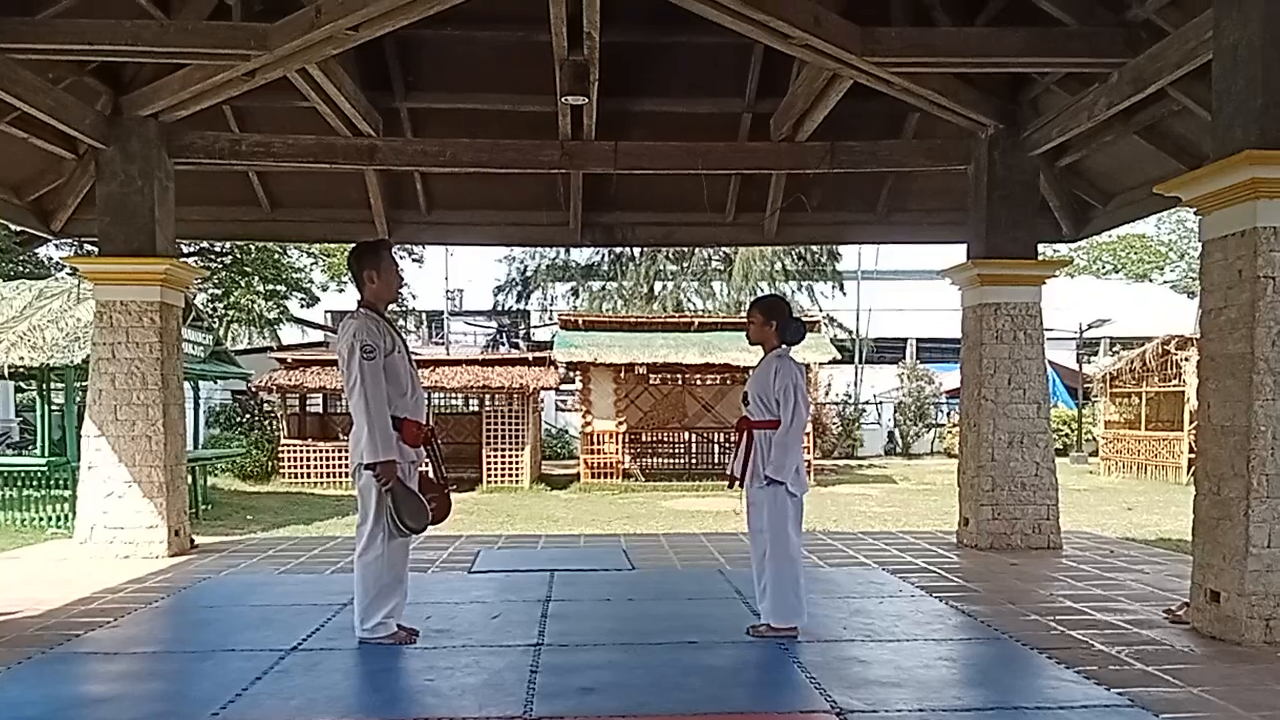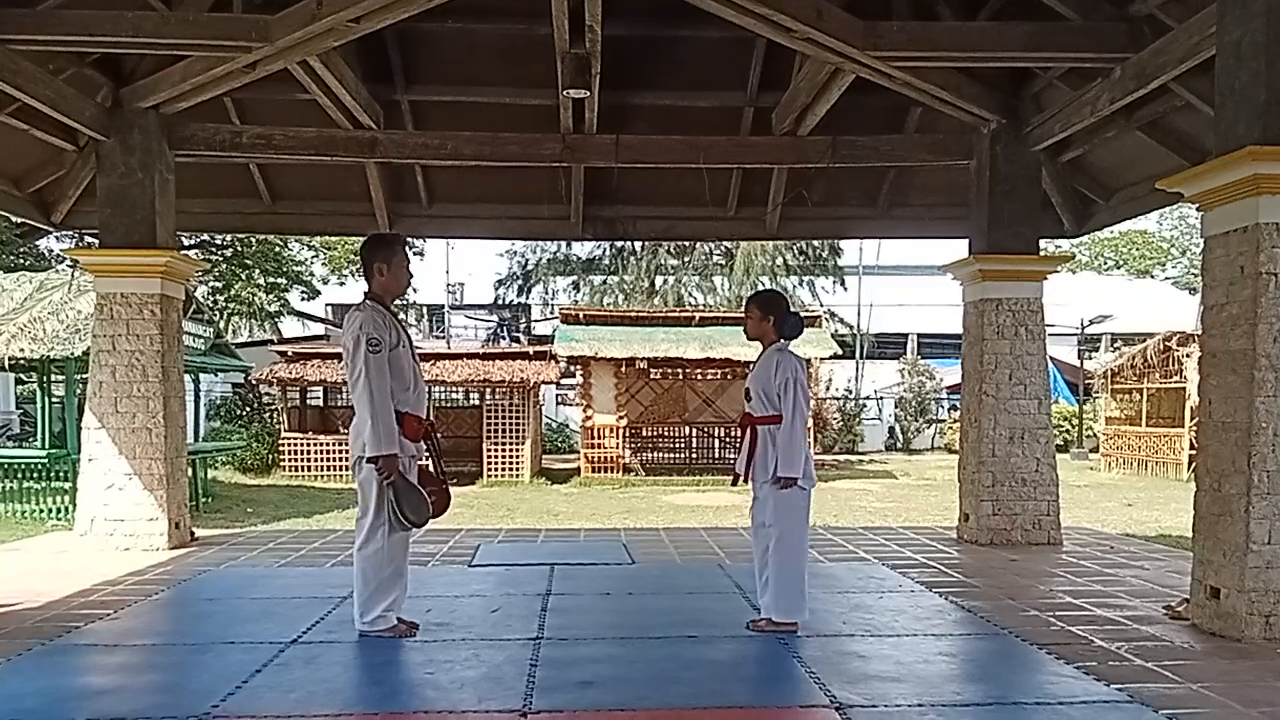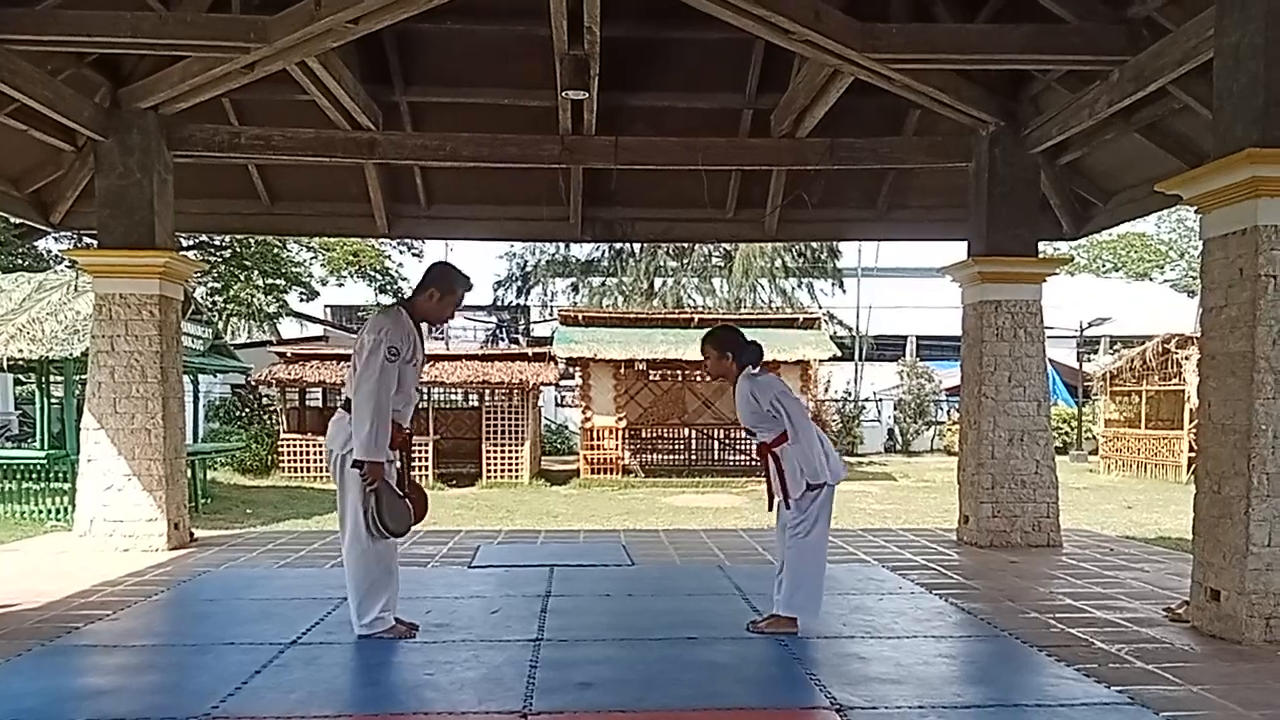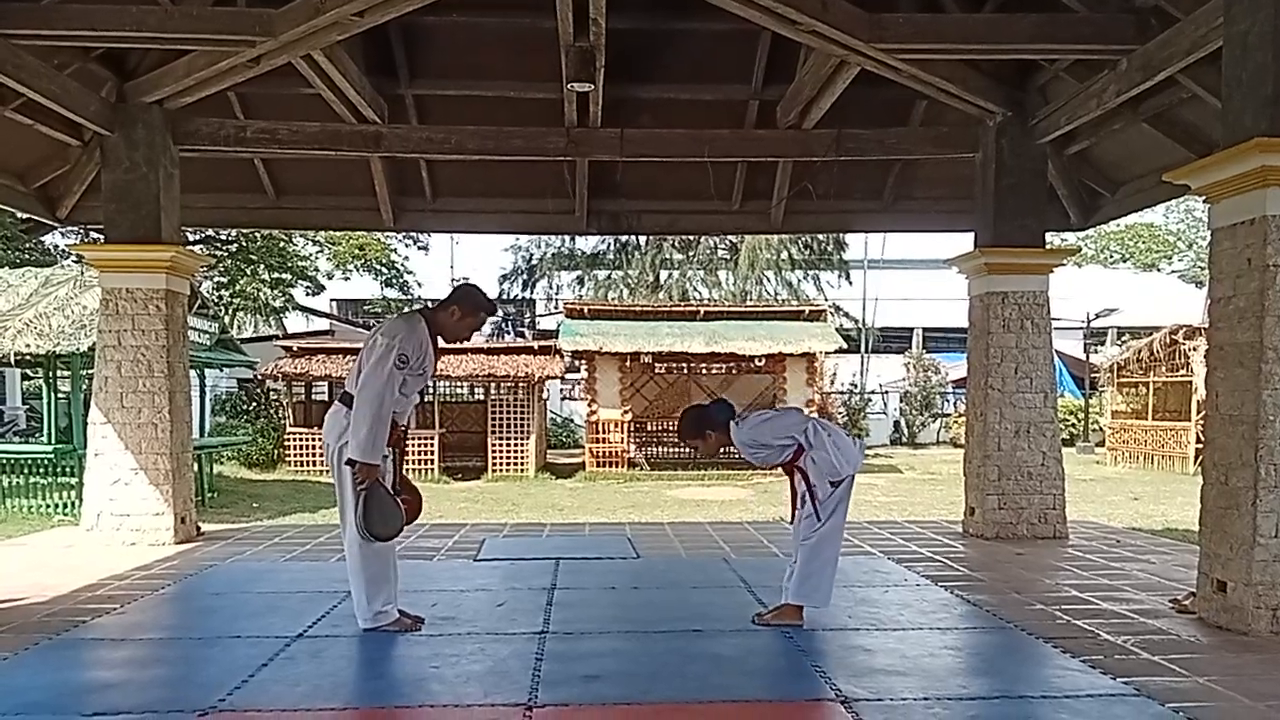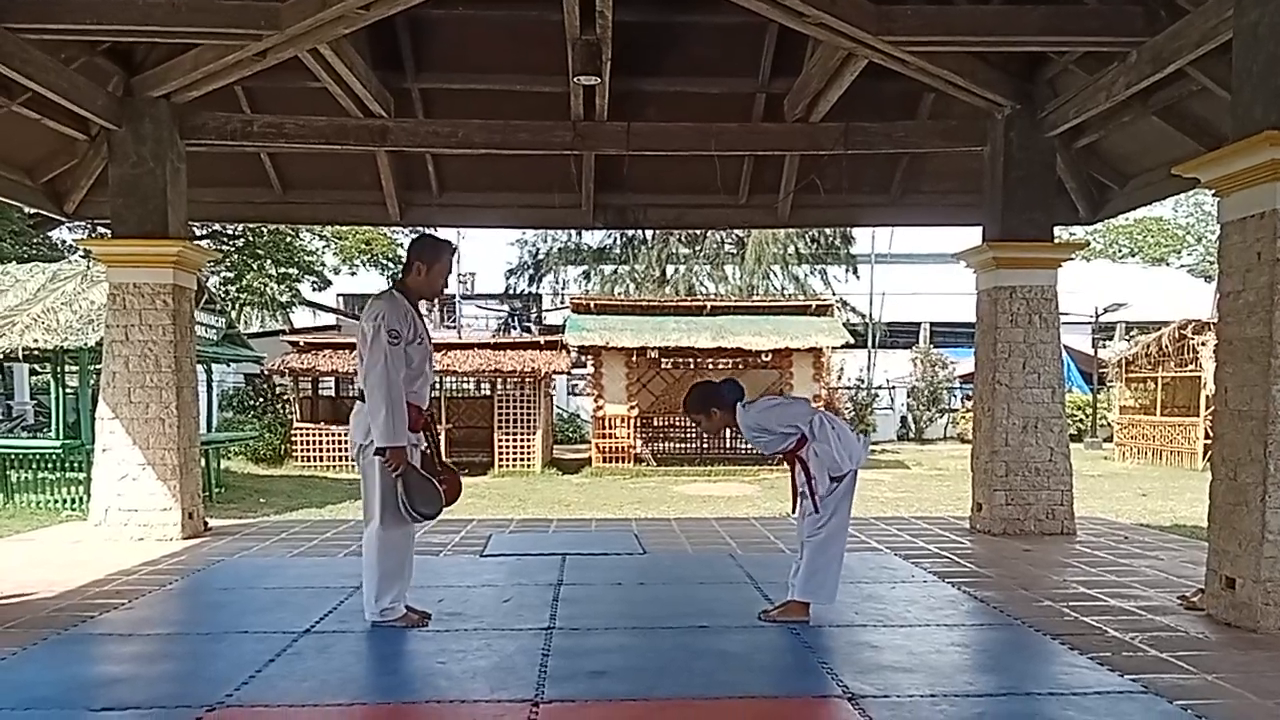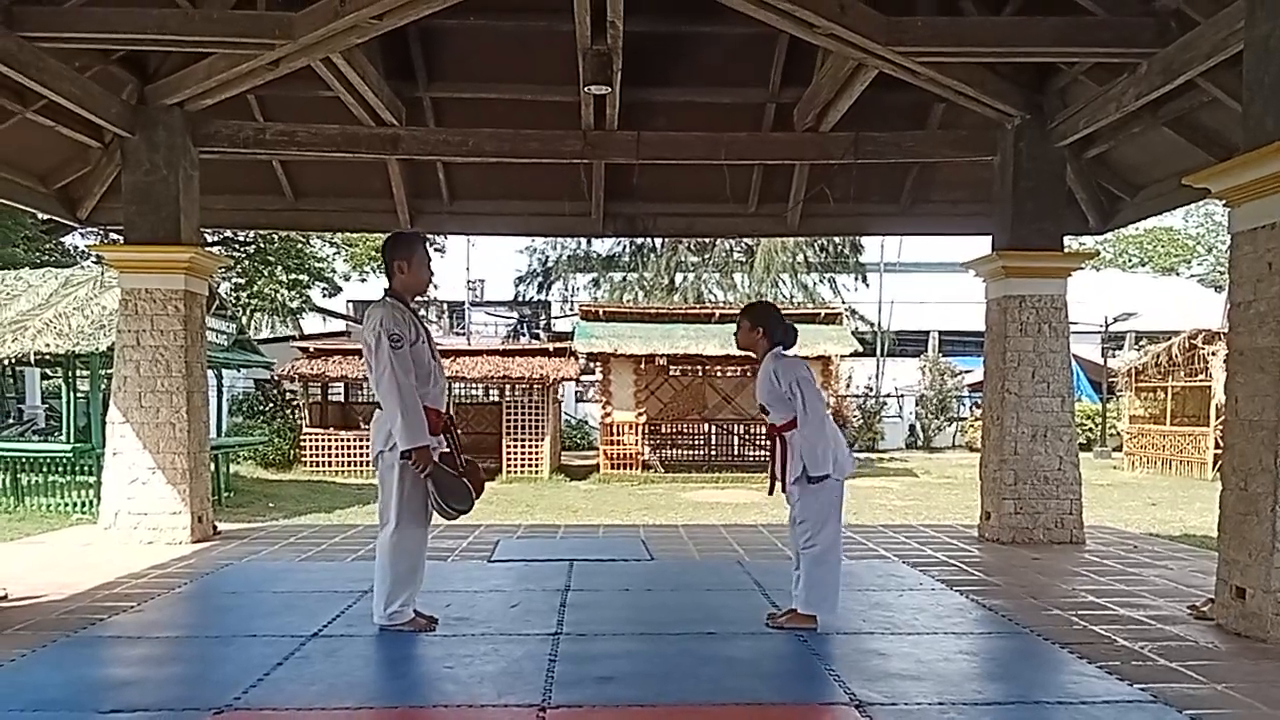
dt=0.4s
person 1, frame 1
left shoulder: (381, 326)
right shoulder: (361, 329)
right elbow: (368, 399)
right wrist: (383, 457)
left hip: (398, 446)
right hip: (382, 449)
left knee: (394, 536)
right knee: (379, 536)
left ankle: (384, 618)
right ankle: (373, 625)
person 1, frame 2
left shoulder: (386, 319)
right shoulder: (367, 322)
right elbow: (371, 393)
right wrist: (385, 451)
left hip: (399, 439)
right hip: (382, 442)
left knee: (394, 530)
right knee: (379, 530)
left ankle: (385, 612)
right ankle: (373, 619)
person 1, frame 3
left shoulder: (405, 327)
right shoulder: (391, 328)
right elbow: (372, 396)
left wrist: (383, 453)
right wrist: (372, 457)
left hip: (375, 442)
right hip: (359, 439)
right knee: (365, 531)
left ankle: (380, 612)
right ankle: (371, 620)
person 1, frame 4
left shoulder: (421, 335)
right shoulder: (405, 335)
right elbow: (373, 396)
left wrist: (378, 453)
right wrist: (366, 457)
left hip: (371, 433)
right hip: (355, 431)
left ankle: (384, 606)
right ankle: (376, 613)
person 1, frame 5
left shoulder: (406, 311)
right shoulder: (389, 311)
right elbow: (383, 381)
left wrist: (408, 439)
right wrist: (393, 443)
left hip: (400, 429)
right hip: (383, 428)
left knee: (400, 517)
right knee: (387, 518)
left ankle: (392, 601)
right ankle: (384, 608)
person 1, frame 6
left shoulder: (404, 316)
right shoulder: (386, 318)
right elbow: (397, 387)
right wrist: (416, 442)
left hip: (416, 433)
right hip: (404, 436)
left knee: (413, 523)
right knee: (401, 523)
left ankle: (400, 606)
right ankle: (392, 612)
person 2, frame 1
left shoulder: (785, 368)
right shoulder: (768, 365)
left elbow: (793, 423)
left wrist: (777, 470)
right wrist: (746, 469)
left hip: (775, 470)
right hip: (760, 468)
left knee: (779, 541)
right knee: (764, 540)
left ankle: (785, 619)
right ankle: (777, 615)
person 2, frame 2
left shoulder: (785, 362)
right shoulder: (768, 360)
left elbow: (795, 418)
left wrist: (788, 470)
left hip: (782, 466)
right hip: (766, 464)
left knee: (784, 536)
right knee: (765, 534)
left ankle: (786, 614)
right ankle: (776, 610)
person 2, frame 3
left shoulder: (757, 386)
right shoulder: (746, 386)
left elbow: (798, 423)
left wrist: (810, 474)
left hip: (807, 468)
right hip: (792, 469)
left knee: (801, 538)
right knee: (790, 538)
left ankle: (790, 615)
right ankle: (784, 609)
person 2, frame 4
left shoulder: (746, 435)
right shoulder: (742, 431)
left elbow: (799, 424)
right elbow: (791, 417)
left hip: (830, 462)
right hip: (815, 466)
left knee: (814, 534)
right knee: (806, 534)
left ankle: (794, 609)
right ankle: (791, 603)
person 2, frame 5
left shoulder: (751, 419)
right shoulder: (748, 416)
left elbow: (804, 414)
right elbow: (796, 409)
left hip: (833, 457)
right hip: (820, 461)
left knee: (820, 530)
right knee: (810, 530)
left ankle: (800, 604)
right ankle: (798, 599)
person 2, frame 6
left shoulder: (780, 366)
right shoulder: (773, 365)
left elbow: (812, 411)
left wrist: (812, 465)
left hip: (813, 459)
right hip: (803, 458)
left knee: (814, 535)
right knee: (804, 533)
left ankle: (809, 612)
right ankle: (803, 604)
